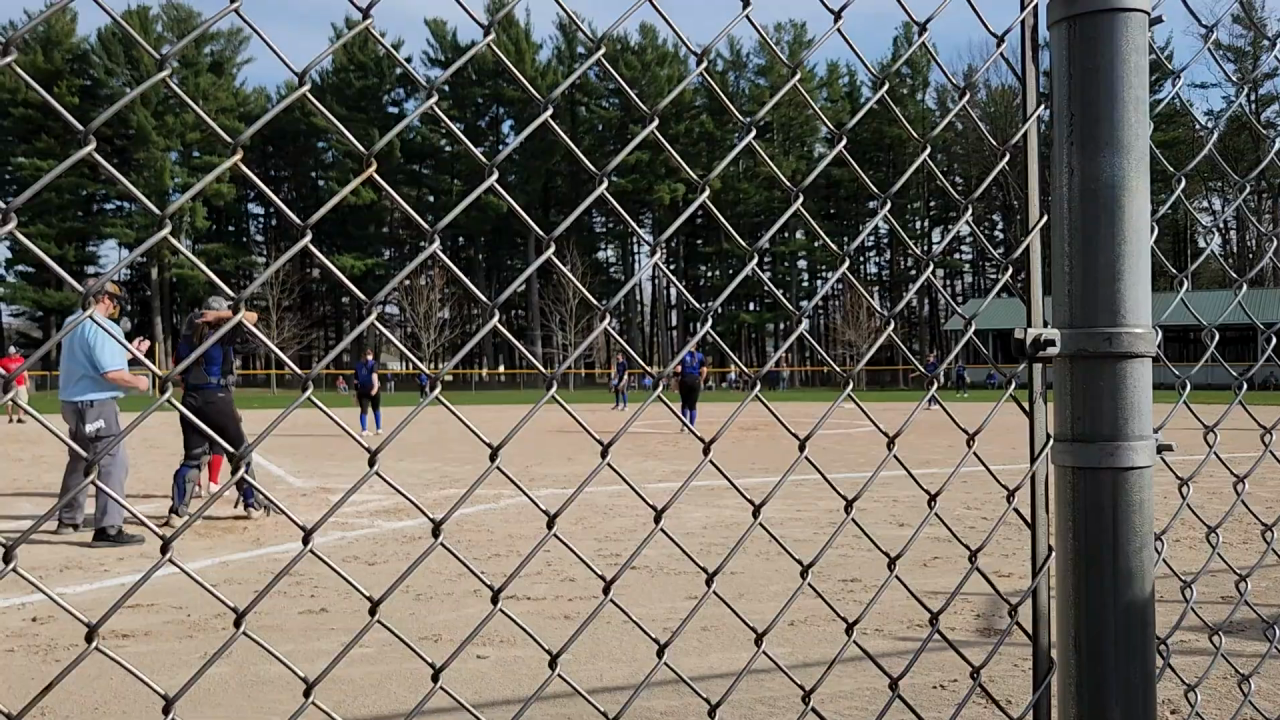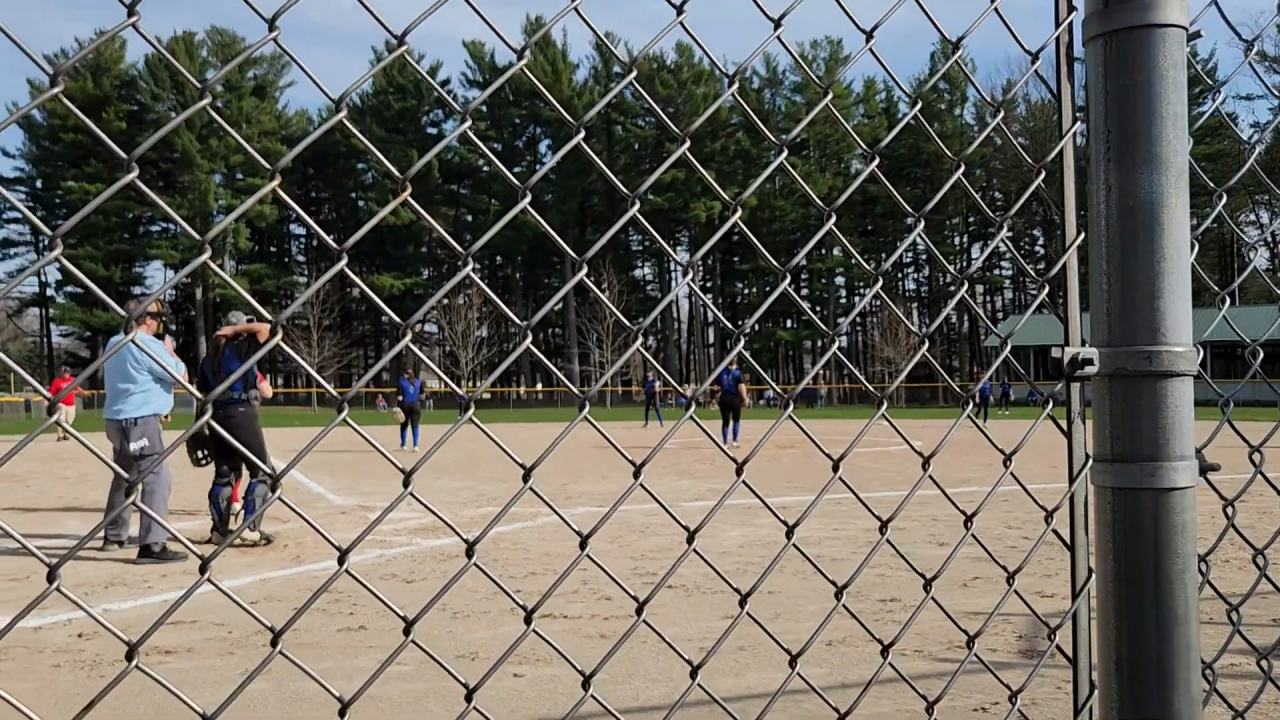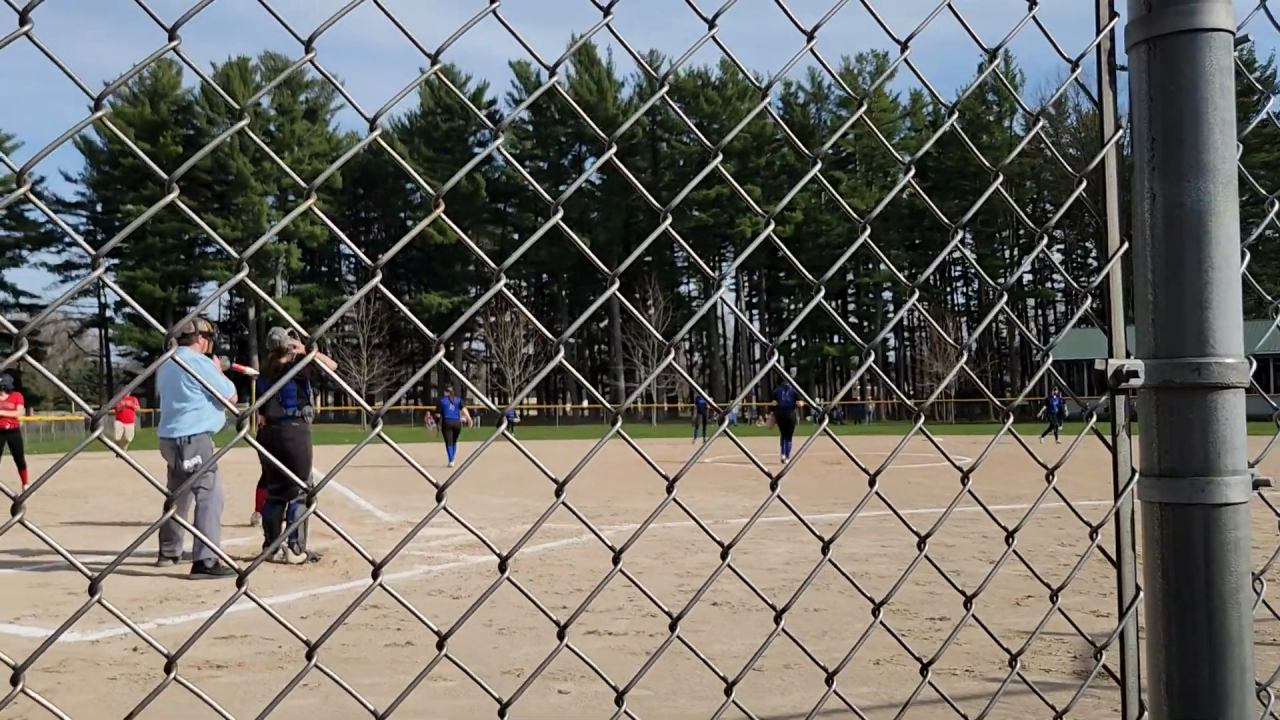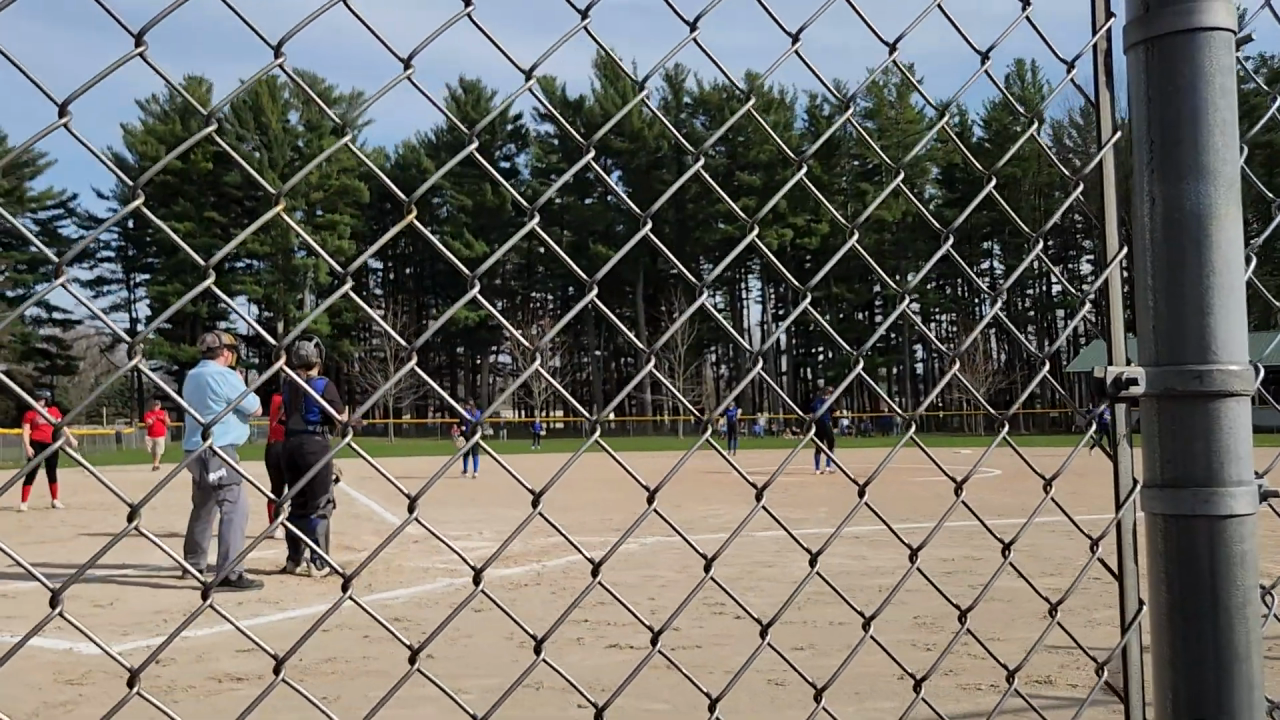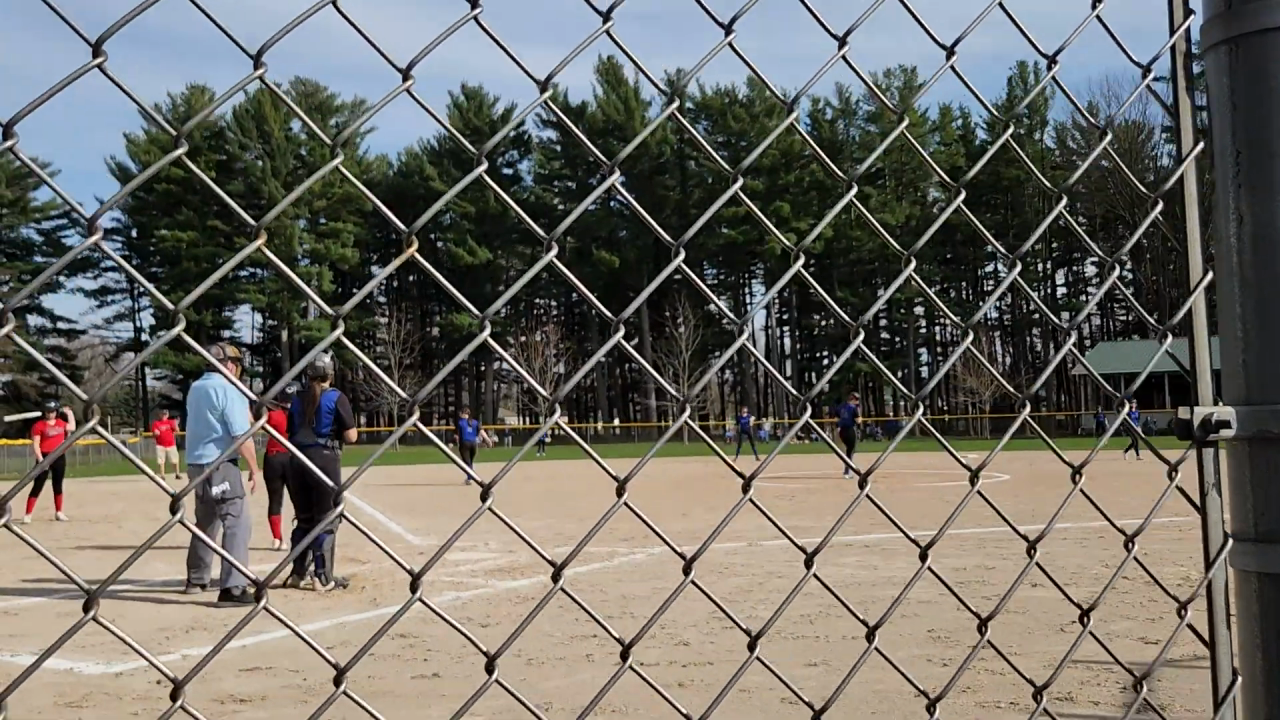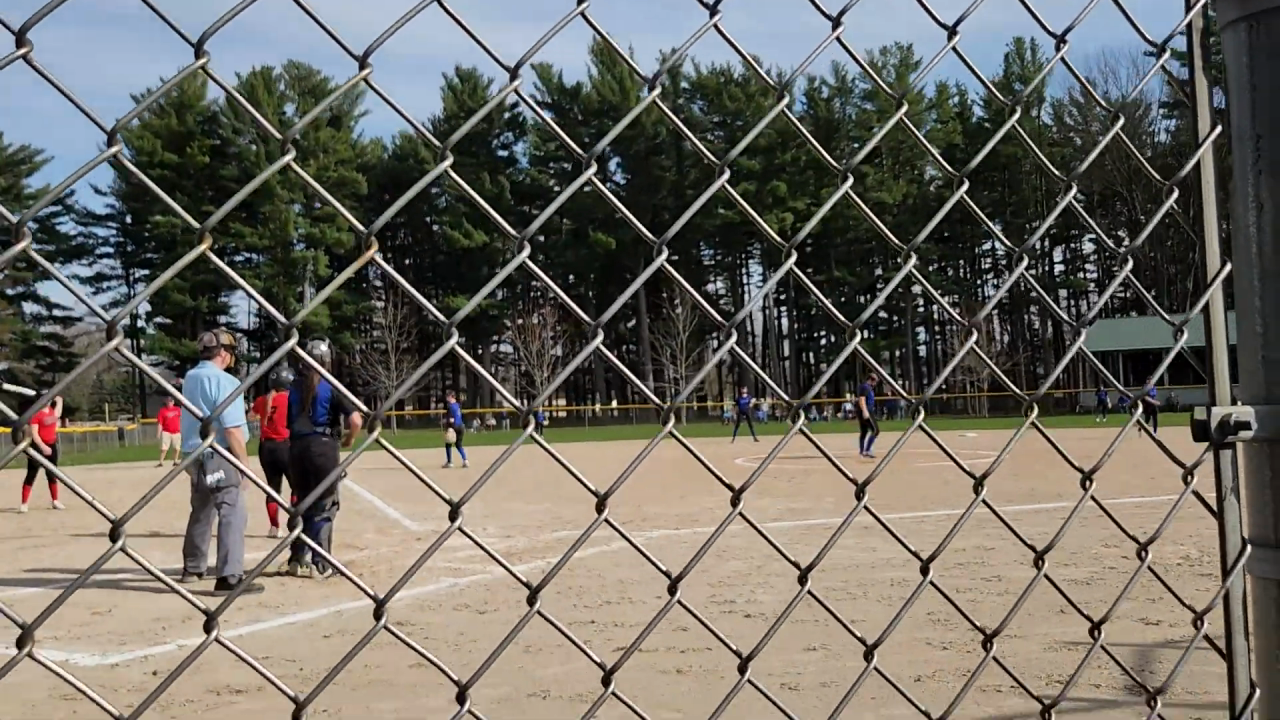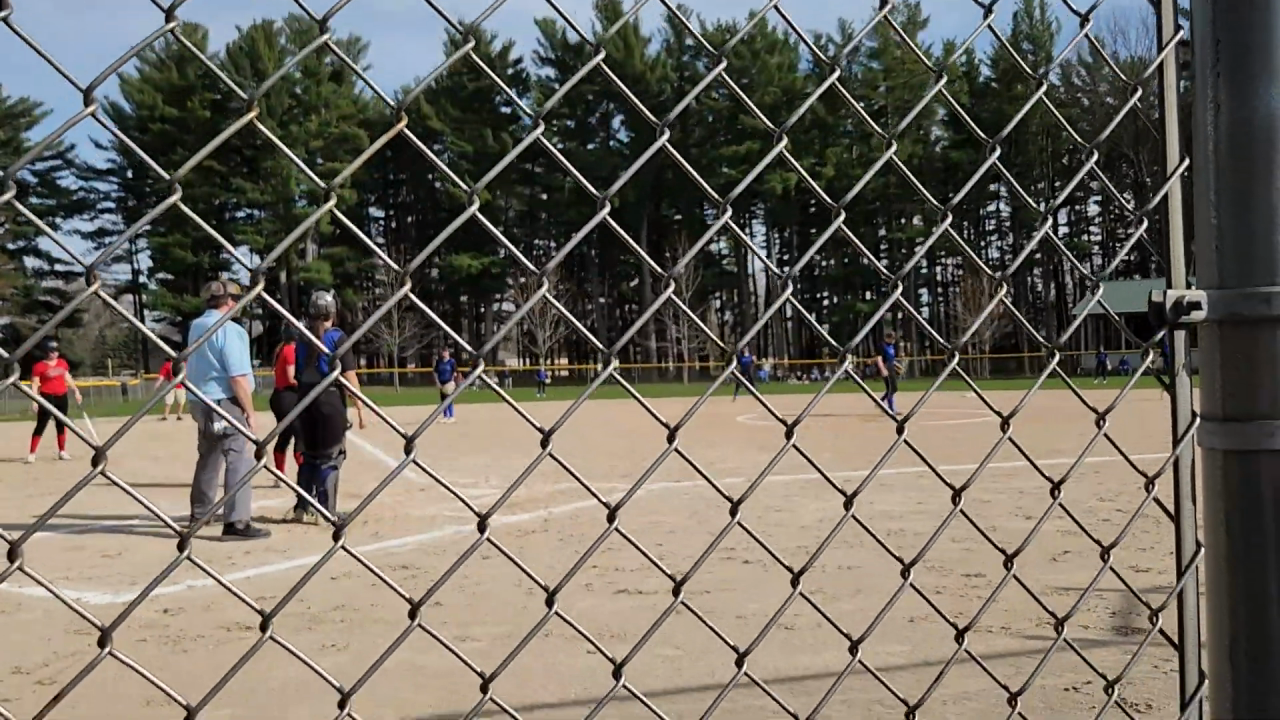
dt=0.5s
person 1, frame 1
left shoulder: (72, 324)
right shoulder: (101, 326)
right elbow: (111, 373)
left wrist: (130, 352)
right wrist: (137, 382)
left hip: (74, 402)
right hip: (95, 404)
left knee: (80, 461)
right knee: (113, 462)
left ankle: (68, 519)
right ankle: (107, 529)
person 1, frame 2
left shoulder: (114, 343)
right shoulder: (147, 344)
right elbow: (181, 377)
right wrist: (170, 351)
left hip: (117, 420)
right hip: (139, 422)
left knee: (124, 478)
right knee: (157, 479)
left ankle: (113, 536)
right ankle: (151, 546)
person 1, frame 3
left shoulder: (167, 364)
right shoulder: (199, 363)
right elbow: (231, 396)
right wrist: (218, 370)
left hip: (170, 438)
right hip: (193, 439)
left knee: (178, 495)
right knee: (210, 496)
left ankle: (168, 552)
right ankle: (205, 561)
person 1, frame 4
left shoulder: (191, 377)
right shoulder: (225, 376)
right elbow: (255, 409)
right wrist: (241, 384)
left hip: (195, 450)
right hip: (217, 452)
left knee: (202, 508)
right knee: (234, 509)
left ankle: (194, 563)
right ankle: (229, 575)
person 1, frame 5
left shoulder: (194, 390)
right shoulder: (229, 390)
right elbow: (241, 437)
left wrist: (245, 415)
right wrist: (254, 469)
left hip: (197, 464)
right hip: (221, 466)
left knee: (205, 522)
right knee: (237, 523)
left ankle: (196, 579)
right ankle: (232, 589)
person 1, frame 6
left shoulder: (190, 377)
right shoulder: (224, 380)
right elbow: (232, 428)
right wrist: (244, 462)
left hip: (194, 453)
right hip: (217, 455)
left knee: (201, 511)
right knee: (233, 512)
left ankle: (193, 568)
right ankle: (229, 578)
person 1, frame 7
left shoulder: (195, 327)
right shoulder: (230, 330)
right elbow: (238, 377)
right wrist: (250, 411)
left hip: (200, 402)
right hip: (223, 402)
left knee: (208, 459)
right knee: (240, 460)
left ankle: (199, 514)
right ankle: (236, 523)
person 2, frame 1
left shoulder: (185, 340)
right shoulder: (222, 336)
left elbow: (181, 373)
right elbow: (251, 317)
right wrist: (218, 316)
left hip: (190, 400)
right hip: (218, 399)
left knee: (192, 457)
right knee: (239, 452)
left ankle: (177, 513)
right ankle: (253, 506)
person 2, frame 2
left shoulder: (209, 358)
right shoulder: (241, 349)
left elbow: (203, 397)
right elbow: (265, 329)
right wrist: (235, 330)
left hip: (218, 417)
right hip: (242, 415)
left knee: (224, 475)
right knee: (262, 470)
left ankle: (219, 531)
right ankle: (251, 528)
person 2, frame 3
left shoulder: (263, 376)
right shoulder: (295, 369)
left elbow: (263, 412)
right elbow: (331, 366)
right wrist: (305, 351)
left hip: (270, 433)
right hip: (295, 432)
left knee: (275, 491)
right knee: (299, 491)
left ankle: (272, 547)
right ankle: (296, 550)
person 2, frame 4
left shoulder: (289, 387)
right shoulder: (324, 385)
left elbow: (287, 418)
right elbow: (340, 421)
right wrist: (345, 413)
left hip: (291, 446)
right hip: (315, 447)
left knee: (298, 505)
right knee: (320, 505)
left ankle: (294, 560)
right ankle: (319, 564)
person 2, frame 5
left shoulder: (298, 400)
right shoulder: (336, 397)
left elbow: (291, 433)
right elbow: (351, 436)
right wrist: (335, 431)
left hip: (298, 459)
right hip: (324, 458)
left knee: (304, 518)
right knee: (326, 519)
left ankle: (298, 574)
right ankle: (323, 577)
person 2, frame 6
left shoulder: (295, 387)
right shoulder: (331, 386)
left elbow: (290, 423)
right elbow: (356, 420)
right wrist: (348, 436)
left hip: (297, 447)
right hip: (323, 447)
left knee: (303, 505)
right knee: (324, 507)
left ankle: (296, 561)
right ankle: (321, 565)
person 2, frame 7
left shoulder: (302, 339)
right shoulder: (337, 337)
left elbow: (299, 374)
right elbow: (348, 375)
left wrist: (305, 398)
right wrist: (360, 408)
left hip: (305, 398)
right hip: (330, 398)
left knee: (309, 454)
right knee: (330, 456)
left ankle: (302, 508)
right ankle: (327, 512)
